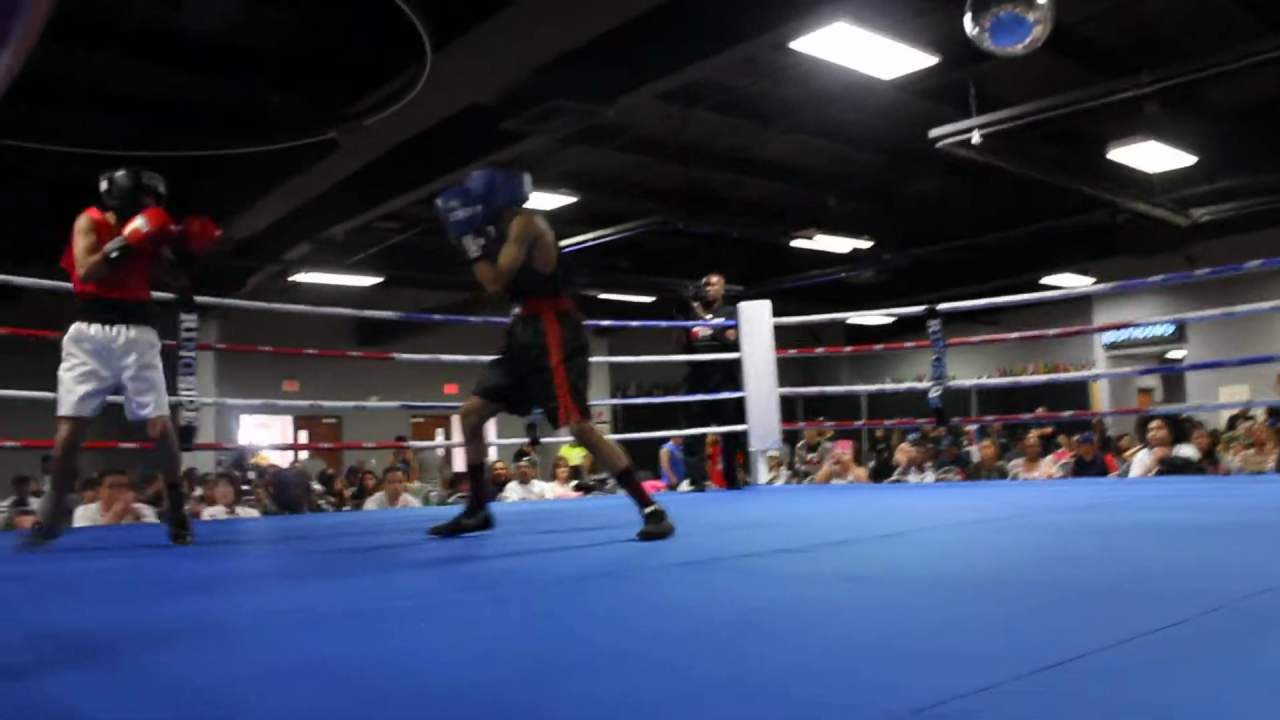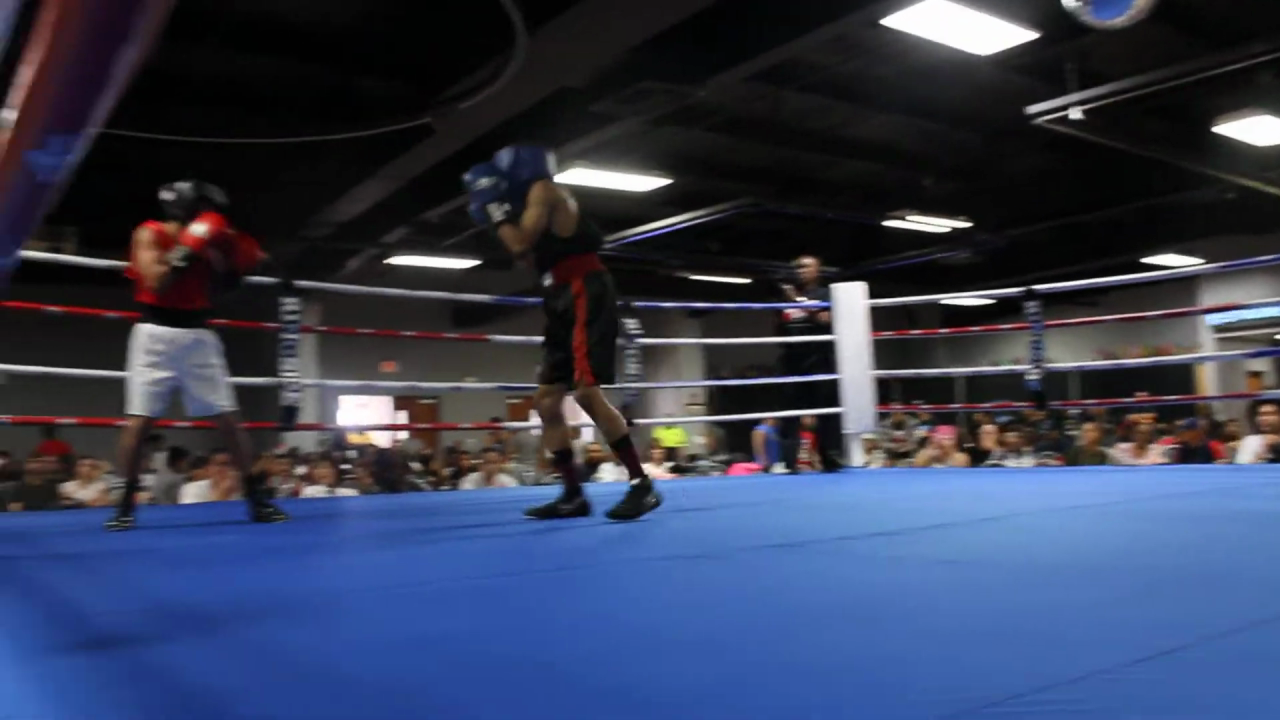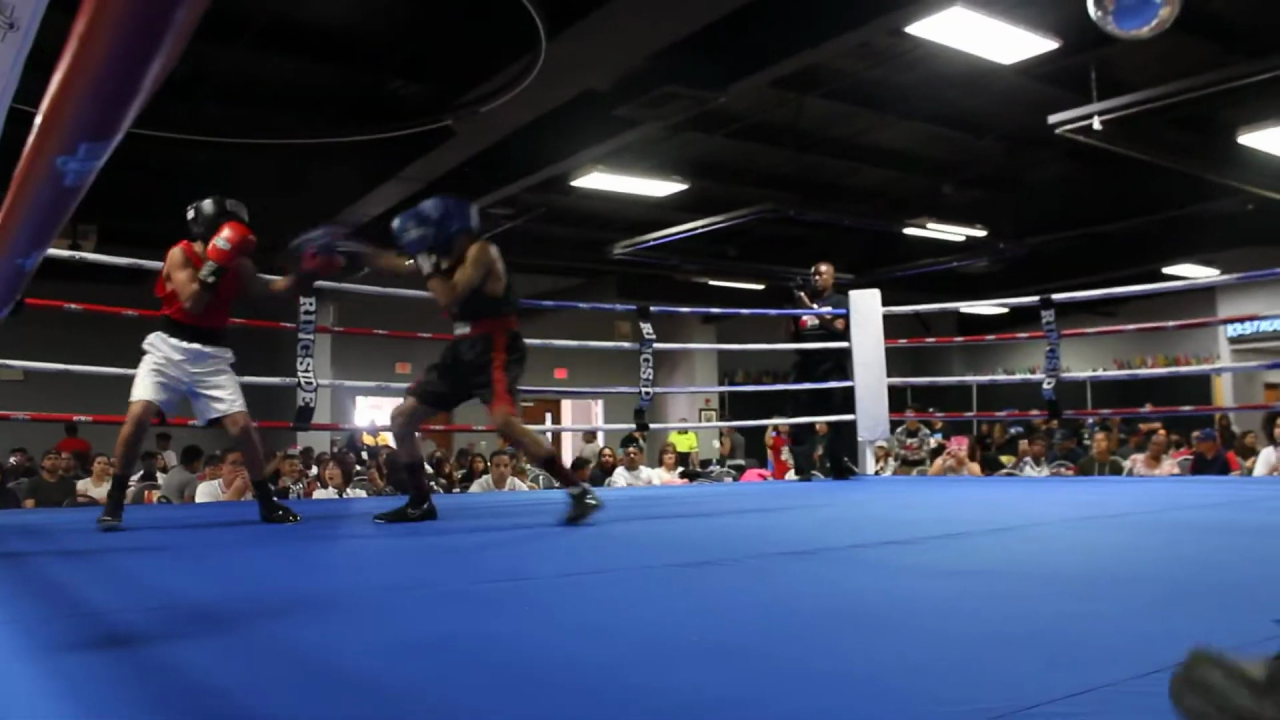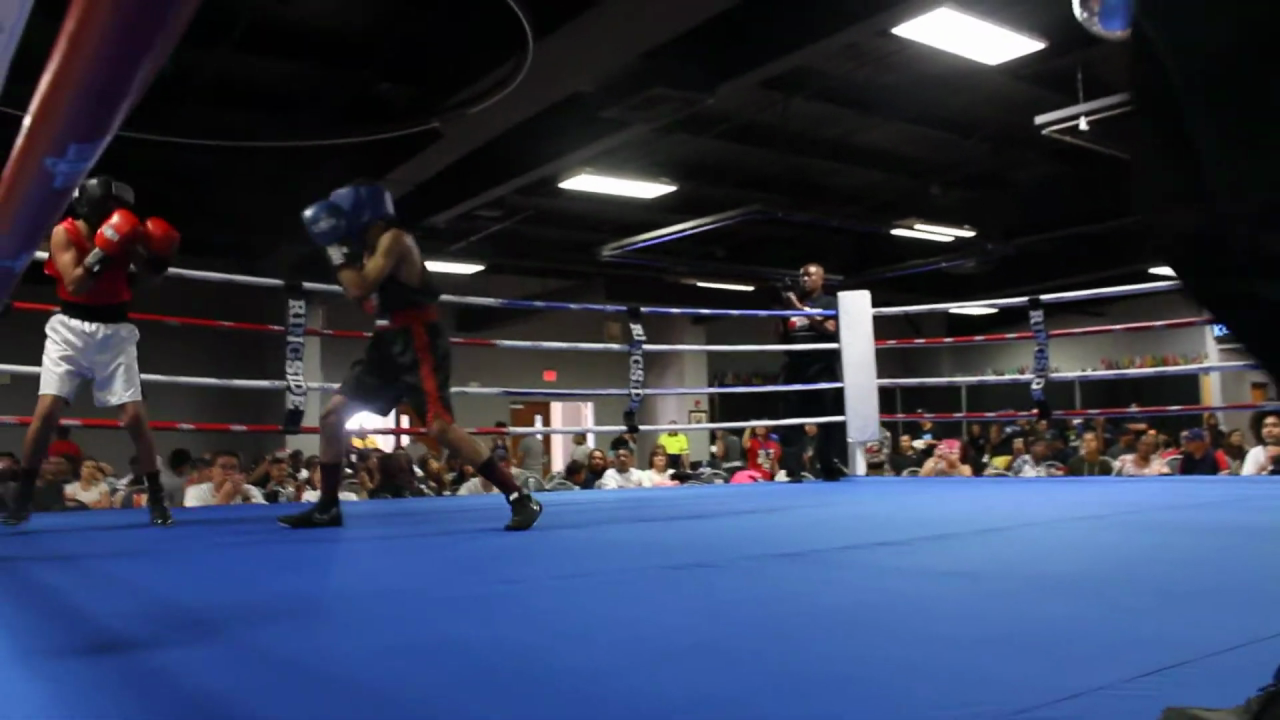
dt=0.5s
person 1, frame 1
left shoulder: (524, 223)
right shoulder: (508, 230)
left elbow: (496, 283)
right elbow: (500, 281)
left wrist: (469, 236)
right wrist: (472, 238)
left hip: (552, 333)
right hip: (524, 335)
left knee: (578, 427)
right knee: (471, 415)
left ankle: (651, 509)
right ankle: (477, 510)
person 1, frame 2
left shoulder: (543, 191)
right shoulder: (543, 200)
left elbow: (522, 246)
right elbow: (534, 258)
left wrist: (494, 206)
right wrist: (498, 219)
left hip: (585, 296)
right hip: (564, 303)
left knee: (587, 392)
right knee: (546, 402)
left ankle: (641, 485)
right ankle: (572, 495)
person 1, frame 3
left shoulder: (481, 251)
right shoulder: (452, 254)
left elbow: (449, 298)
right elbow: (397, 267)
left wrist: (423, 254)
left hip: (495, 350)
right hip: (463, 350)
left knee: (504, 421)
right knee: (402, 418)
left ankle: (577, 491)
right ankle: (419, 504)
person 1, frame 4
left shoulder: (394, 241)
right shoulder: (372, 244)
left elbow: (357, 289)
left wrist: (333, 247)
right wrist: (339, 251)
left hip: (418, 341)
right hip: (389, 342)
left knee: (441, 429)
right knee: (331, 416)
left ankle: (519, 497)
right ankle: (327, 508)
person 2, frame 1
left shoulder: (148, 234)
right shoulder: (90, 222)
left elbow: (176, 276)
right elbow: (86, 272)
left wrist: (187, 244)
right wrist: (123, 242)
left hip: (135, 335)
right hip: (89, 335)
left knee: (160, 426)
right knee: (69, 430)
left ankle: (176, 513)
right ankle: (53, 515)
person 2, frame 2
left shoulder: (206, 242)
right shoulder: (151, 234)
left elbow: (221, 286)
right elbow: (157, 283)
left wrist: (240, 265)
right wrist: (190, 248)
left hip: (198, 338)
right hip: (156, 335)
left knee: (228, 420)
right knee: (140, 422)
left ankle: (257, 500)
right ankle: (126, 506)
person 2, frame 3
left shoulder: (237, 261)
right shoulder: (181, 254)
left elbow: (269, 289)
right elbow: (191, 303)
left wrist: (306, 273)
right wrist: (215, 261)
left hip: (211, 355)
right hip: (170, 348)
left knee: (242, 427)
right knee: (139, 416)
left ankle: (267, 503)
right ankle: (115, 502)
person 2, frame 4
left shoulder: (122, 237)
right shoulder: (64, 234)
left elbow: (155, 267)
right elbow: (75, 283)
left wrist: (159, 248)
right wrist: (102, 248)
left hip: (115, 331)
right hip: (72, 329)
left knee: (134, 417)
right knee: (48, 408)
left ankle: (156, 498)
right ankle: (24, 495)
person 3, frame 1
left shoulder: (730, 313)
right shoulder: (694, 314)
left elbow: (730, 338)
right elbow: (684, 346)
left wrist: (706, 319)
left hip: (724, 379)
right hip: (698, 378)
left knee: (730, 431)
left ankle: (732, 480)
right ankle: (697, 480)
person 3, frame 2
left shoulder: (824, 295)
right shoulder: (788, 296)
left elbow: (824, 320)
right elbow: (779, 329)
left wrist: (797, 301)
left hip: (818, 360)
right hip: (792, 361)
left knee: (826, 413)
right knee: (789, 414)
left ankle: (829, 460)
right ankle: (790, 463)
person 3, frame 3
left shoulder: (840, 302)
right shoulder: (803, 303)
left elbow: (838, 326)
right elbow: (793, 335)
left wrist: (812, 308)
left hip: (833, 368)
right hip: (807, 367)
left knee: (839, 419)
right knee: (801, 420)
left ankle: (841, 468)
right ankle: (803, 470)
person 3, frame 4
left shoulder: (830, 303)
right shoulder: (792, 305)
left elbow: (830, 328)
right elbow: (784, 335)
left wrist: (802, 309)
left hip: (823, 369)
right hip: (796, 368)
left knee: (830, 420)
right knee: (792, 421)
left ankle: (830, 469)
right ankle: (793, 471)
